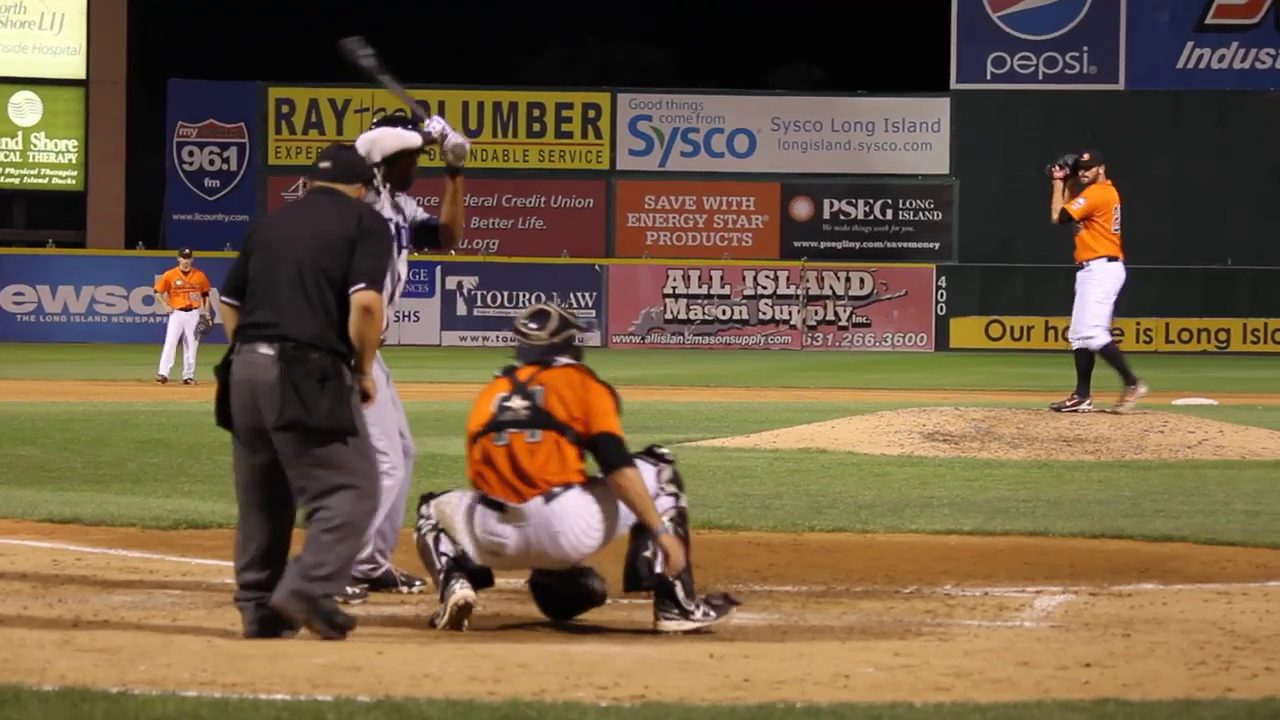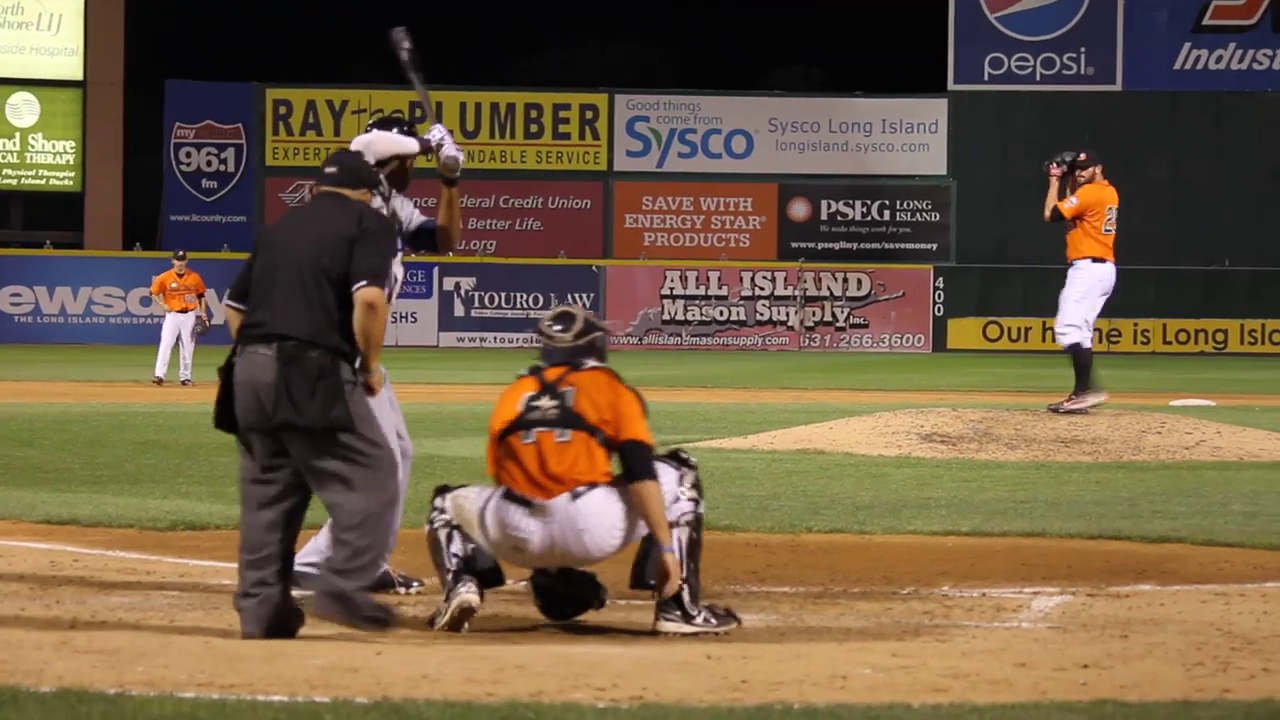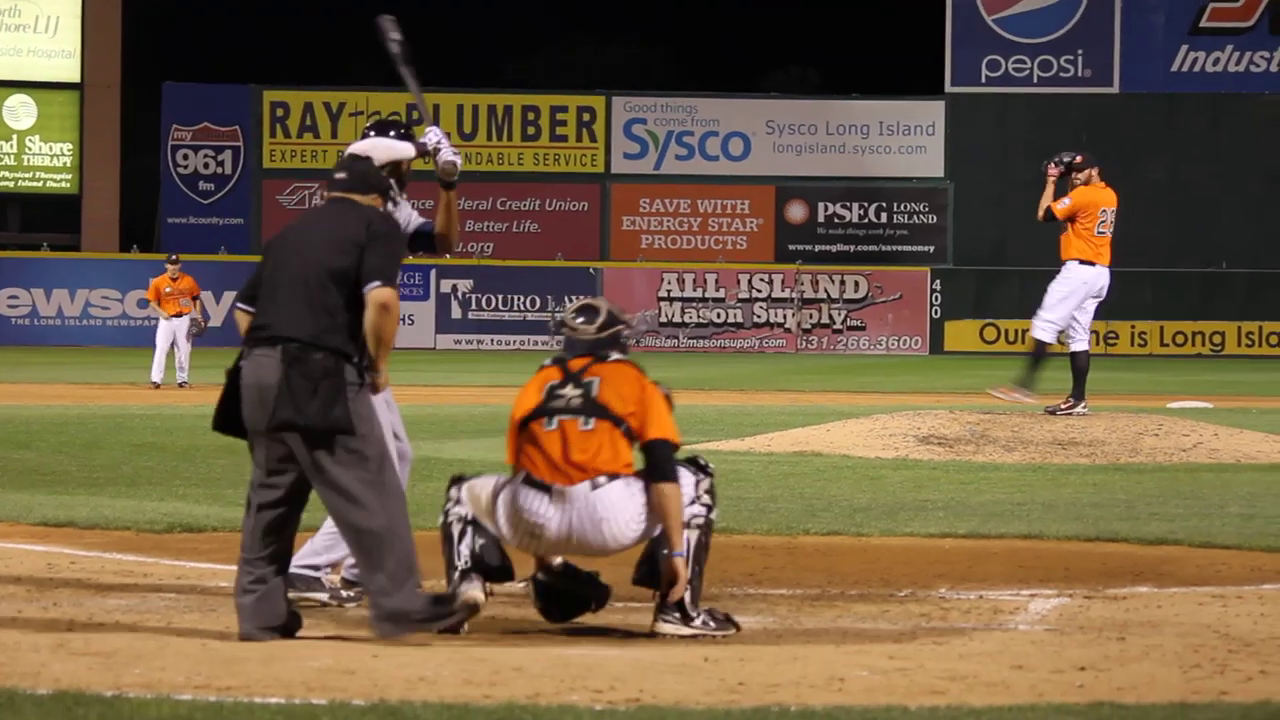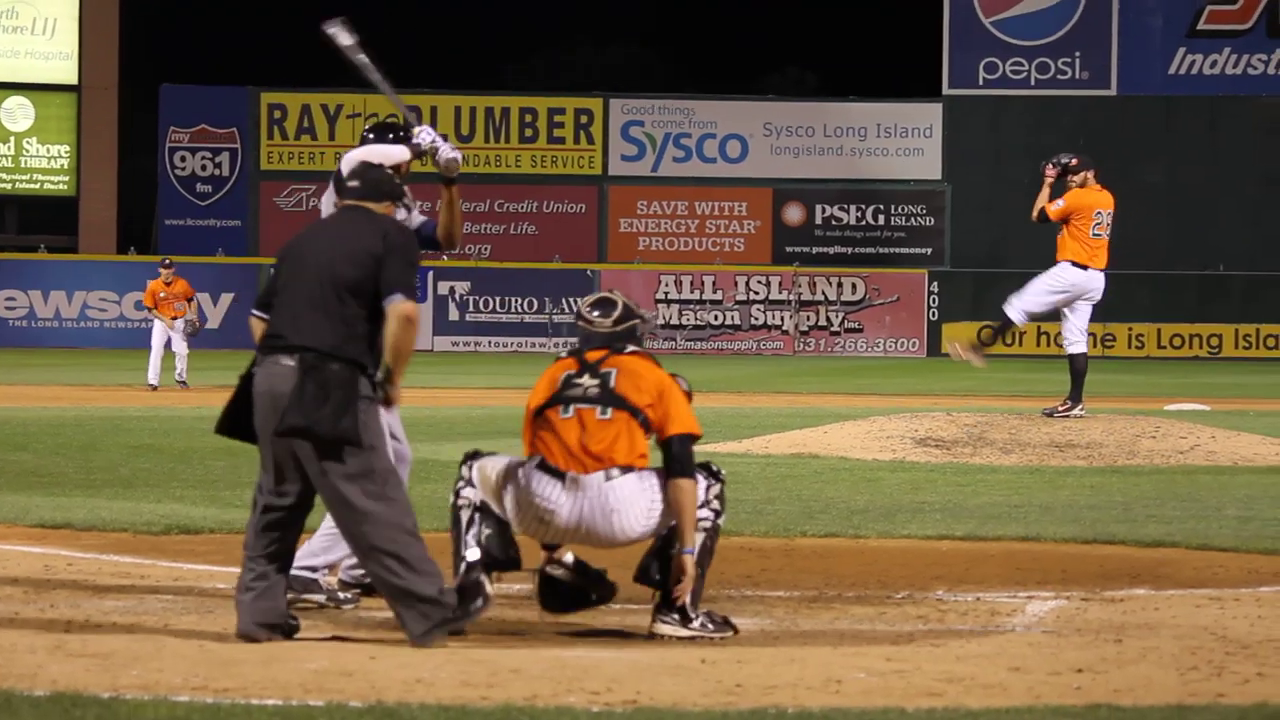
dt=0.1s
person 1, frame 1
left shoulder: (270, 221)
right shoulder: (367, 220)
left elbow: (229, 304)
right elbow: (366, 304)
right wrist: (364, 369)
left hip: (247, 367)
right hip: (312, 373)
left knee: (262, 495)
right knee: (348, 488)
left ankle: (260, 606)
right ankle: (304, 592)
person 1, frame 2
left shoulder: (278, 225)
right shoulder: (371, 222)
left elbow: (236, 308)
right elbow: (370, 301)
right wrist: (370, 364)
left hip: (251, 368)
right hip: (313, 372)
left knee: (266, 494)
right knee: (371, 475)
left ankle: (261, 607)
right ankle: (343, 589)
person 1, frame 3
left shoulder: (288, 230)
right shoulder: (377, 225)
left elbow: (244, 311)
right elbow: (381, 300)
right wrist: (378, 364)
left hip: (257, 370)
right hip: (320, 375)
left knee: (271, 495)
right knee: (369, 491)
left ankle: (260, 609)
right ankle: (401, 607)
person 1, frame 4
left shoulder: (302, 238)
right shoulder: (394, 235)
left elbow: (259, 320)
right elbow: (402, 314)
right wrist: (392, 379)
left hip: (270, 378)
right hip: (334, 385)
left knee: (278, 498)
right knee: (372, 501)
left ankle: (261, 607)
right ankle: (429, 611)
person 2, frame 1
left shoulder: (403, 205)
right shoulder: (360, 187)
left elbow: (447, 235)
right elbow: (369, 143)
left wrist: (454, 171)
right wrist: (424, 135)
left knee: (399, 454)
right knee: (382, 465)
left ankle: (370, 565)
person 2, frame 2
left shoulder: (398, 207)
left elbow: (444, 240)
right elbow: (364, 146)
left wrist: (449, 179)
right wrist: (421, 143)
left knee: (396, 454)
right ankle: (308, 569)
person 2, frame 3
left shoulder: (396, 208)
left elbow: (443, 242)
right elbow: (360, 153)
left wrist: (447, 184)
right wrist: (420, 145)
left knee: (395, 455)
left ankle: (362, 568)
right ankle: (305, 570)
person 2, frame 4
left shoulder: (397, 210)
left elbow: (447, 238)
right elbow: (356, 161)
left wrist: (449, 179)
right wrist: (414, 146)
left knee: (395, 457)
left ankle: (361, 569)
right ankle: (304, 572)
person 3, frame 1
left shoulder: (489, 394)
right shoulder: (582, 385)
right elbow: (615, 464)
right wrist: (660, 532)
left hip: (496, 535)
right hip: (570, 527)
left knee: (433, 512)
right knee: (659, 470)
left ankle: (456, 584)
right ankle: (675, 606)
person 3, frame 2
left shoulder: (515, 393)
right shoulder: (609, 387)
right elbow: (639, 472)
left wrist: (542, 561)
right wrist: (667, 549)
left hip: (519, 530)
right hip: (591, 525)
left knee: (446, 505)
right knee: (679, 474)
left ankle: (463, 586)
right ankle: (679, 609)
person 3, frame 3
left shoulder: (536, 385)
right shoulder: (636, 383)
right elbow: (664, 472)
left wrist: (543, 559)
right wrist: (678, 553)
left hip: (532, 518)
right hip: (608, 517)
left knee: (463, 493)
right knee: (696, 480)
left ankle: (466, 588)
right ankle: (678, 612)
person 3, frame 4
left shoulder: (552, 374)
right shoulder: (655, 376)
right elbow: (680, 467)
left wrist: (553, 553)
right wrist: (687, 549)
left hip: (545, 503)
right hip: (617, 509)
left knee: (475, 474)
right knee: (706, 485)
right ankle: (677, 612)
person 4, frame 1
left shoulder: (1097, 192)
right shoulder: (1105, 191)
left elbow: (1058, 216)
right elbow: (1078, 212)
left wrist: (1059, 184)
right wrist: (1063, 183)
left hip: (1101, 269)
right hip: (1095, 270)
left knee: (1092, 333)
right knee: (1079, 334)
left ankle: (1132, 384)
right ankle: (1082, 396)
person 4, frame 2
left shoulder: (1089, 192)
right shoulder: (1108, 192)
left elbow: (1050, 215)
right elbow: (1068, 208)
left wrist: (1054, 181)
right wrist: (1065, 180)
left hip: (1088, 270)
right hip: (1101, 269)
left knee: (1067, 329)
right knee: (1079, 332)
left ankle: (1090, 388)
right ankle: (1080, 394)
person 4, frame 3
left shoulder: (1083, 194)
right shoulder: (1108, 195)
left elbow: (1044, 215)
left wrist: (1051, 182)
right wrist: (1058, 180)
left hip: (1080, 272)
right hip: (1100, 275)
left knee: (1044, 325)
right knee: (1077, 336)
left ankle: (1025, 386)
right ankle: (1077, 398)
person 4, frame 4
left shoulder: (1077, 197)
right shoulder: (1107, 198)
left elbow: (1037, 215)
left wrist: (1048, 183)
right wrist: (1053, 181)
left hip: (1071, 273)
right hip: (1095, 279)
left knee: (1018, 305)
right knee: (1076, 338)
left ankle: (978, 348)
right ankle: (1074, 401)
